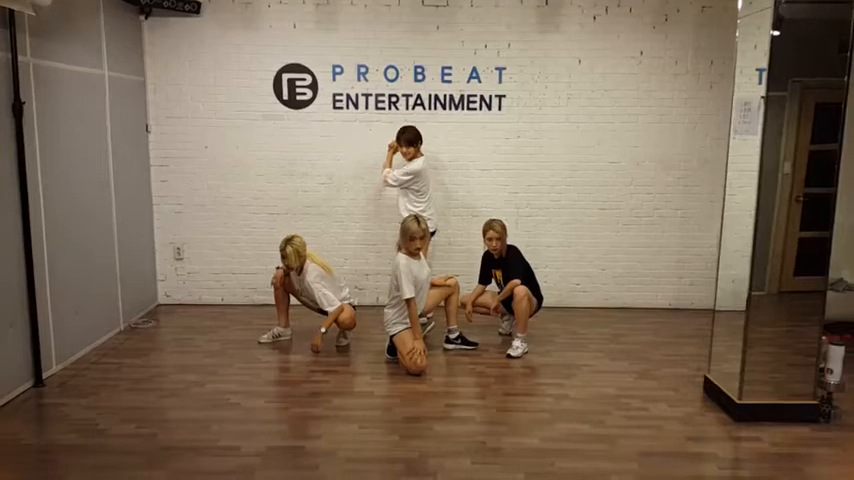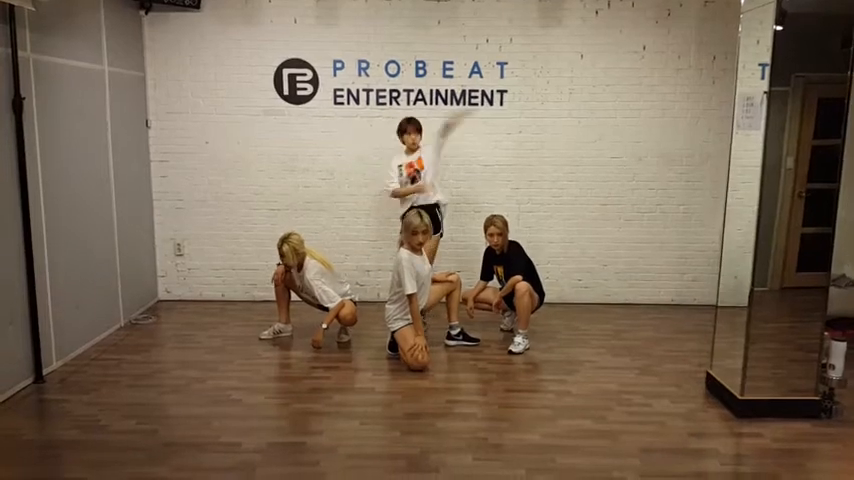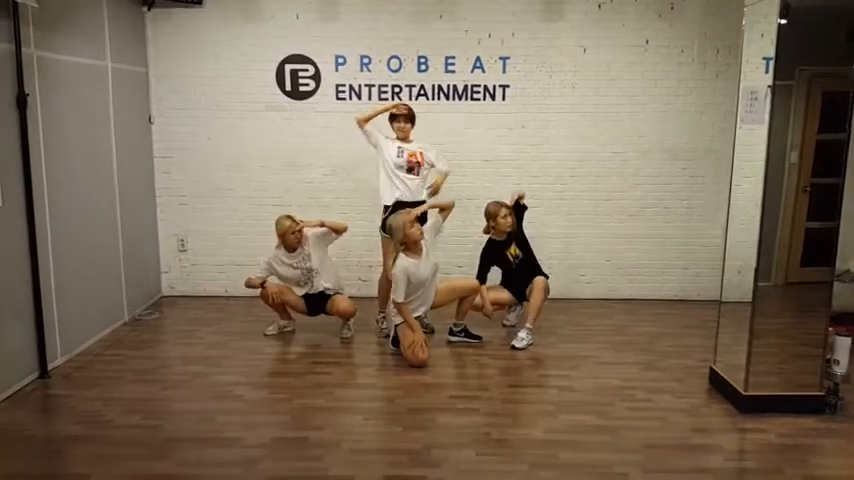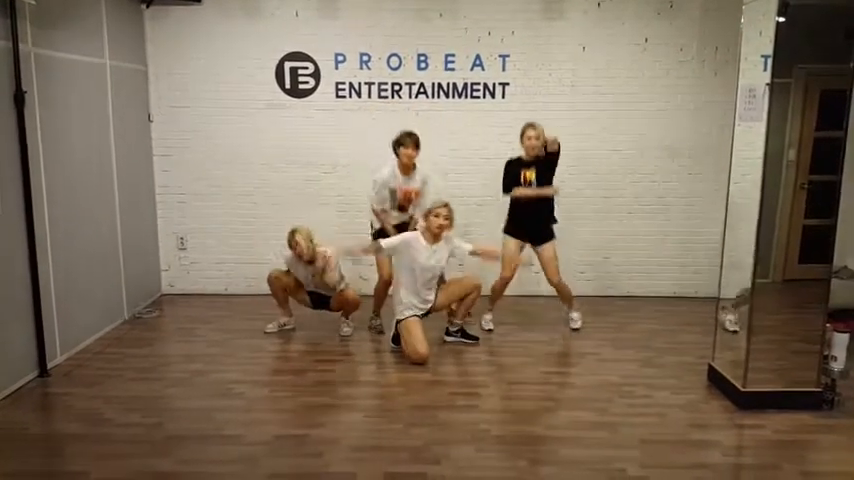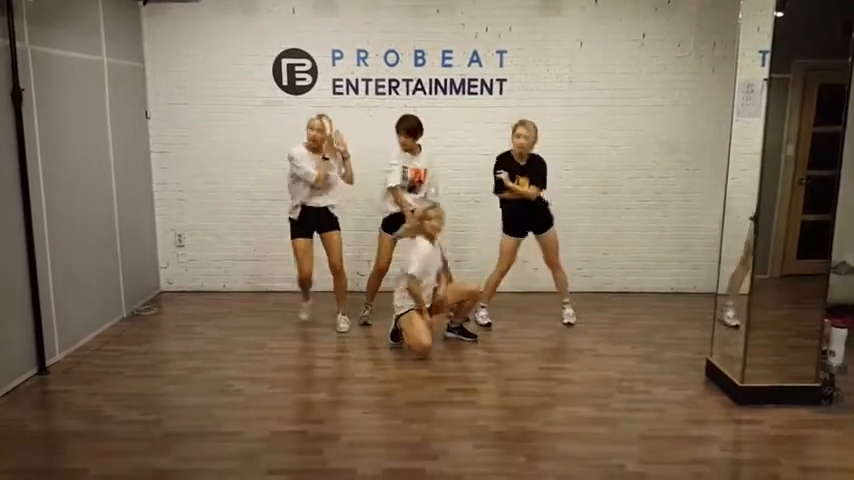
dt=1s
person 1, frame 1
left shoulder: (414, 168)
right shoulder: (417, 162)
left elbow: (387, 178)
left wrist: (389, 155)
right wrist: (394, 151)
left ankle: (424, 317)
person 1, frame 2
left shoulder: (431, 151)
right shoulder: (397, 162)
left elbow: (447, 130)
right elbow: (393, 191)
left wrist: (456, 118)
right wrist: (413, 189)
left hip: (431, 209)
right hip: (409, 212)
person 1, frame 3
left shoulder: (423, 148)
right shoulder: (384, 144)
left elbow: (442, 167)
right elbow: (360, 121)
left wrist: (439, 180)
right wrist: (387, 107)
left hip: (418, 208)
right hip: (394, 208)
right knee: (390, 270)
left ankle: (419, 314)
right ankle: (381, 316)
person 1, frame 4
left shoulder: (422, 177)
right shoulder: (386, 176)
left elbow: (417, 210)
right elbow: (377, 208)
right wrist: (393, 234)
left hip: (407, 227)
right hip: (385, 229)
right knee: (386, 277)
right ankle: (375, 316)
person 1, frame 5
left shoulder: (427, 160)
right shoulder: (395, 156)
left elbow: (431, 193)
right elbow: (394, 188)
right wrist: (411, 213)
right hip: (394, 214)
right knee: (381, 266)
right ankle: (367, 307)
person 2, frame 1
left shoulder: (512, 253)
right shoulder: (487, 256)
left elbow: (516, 282)
right elbow: (482, 284)
left wrist: (497, 299)
right wrist: (470, 303)
left hip: (530, 300)
right hip: (507, 299)
left knee: (520, 291)
right knee: (465, 301)
left ankle: (521, 341)
right ankle: (507, 316)
person 2, frame 2
left shoulder: (514, 249)
right shoulder: (489, 252)
left elbow: (517, 278)
right elbow: (484, 280)
left wrist: (499, 296)
right wrist: (471, 298)
left hip: (531, 297)
right hip: (508, 295)
left knee: (521, 287)
right knee: (466, 296)
left ankle: (522, 337)
right ankle: (509, 313)
person 2, frame 3
left shoulder: (515, 226)
right shoulder: (489, 249)
left elbow: (520, 196)
right elbow: (481, 279)
left wrist: (516, 198)
right wrist: (486, 302)
left hip: (532, 284)
right hip: (511, 288)
left knee: (540, 282)
right knee: (475, 302)
left ankle: (527, 332)
right ankle: (514, 306)
person 2, frame 4
left shoulder: (547, 161)
right shoulder: (513, 165)
left elbow: (554, 145)
right elbow: (513, 192)
right wrist: (543, 192)
left hip: (543, 229)
right hip: (516, 228)
left knee: (554, 280)
right knee: (506, 276)
left ankle: (572, 310)
right ankle: (488, 312)
person 2, frame 5
left shoulder: (538, 163)
right shoulder: (503, 161)
left elbow: (534, 194)
right elbow: (501, 193)
left wrist: (510, 185)
right wrist: (526, 192)
left hip: (540, 218)
right hip: (513, 221)
left knee: (554, 264)
right knee: (502, 268)
left ankle: (566, 306)
right ankle: (481, 308)
person 3, frame 1
left shoulder: (418, 254)
right shoulder: (402, 263)
right elbow: (410, 303)
left wrist: (434, 282)
right wrist: (418, 338)
right hip: (399, 318)
left knee: (452, 284)
right knee: (417, 366)
left ankle: (453, 336)
right ankle: (397, 345)
person 3, frame 2
left shoulder: (419, 250)
right shoulder: (405, 258)
right elbow: (411, 300)
left wrist: (435, 277)
right wrist: (420, 335)
left hip: (419, 303)
right hip: (401, 315)
left knee: (454, 280)
right knee: (419, 363)
left ankle: (454, 333)
right ankle: (399, 341)
person 3, frame 3
left shoulder: (427, 235)
right shoulder: (402, 266)
left elbow: (450, 205)
right elbow: (399, 304)
left wrist: (427, 205)
right wrist: (417, 331)
left hip: (429, 295)
right hip: (407, 311)
left knee: (473, 286)
right knee: (419, 359)
left ankle: (457, 330)
right ankle: (400, 335)
person 3, frame 4
left shoulder: (448, 241)
right shoulder: (409, 239)
left elbow: (475, 251)
right elbow: (378, 247)
left wrist: (503, 256)
right wrist: (361, 250)
left hip: (431, 298)
right hip: (408, 305)
left knee: (474, 284)
right knee: (419, 356)
left ankle: (455, 329)
right ankle: (401, 330)
person 3, frame 5
left shoulder: (434, 242)
right shoulder: (421, 247)
right elbow: (411, 284)
left wrist: (442, 286)
right wrist: (423, 311)
left hip: (428, 298)
right hip: (408, 304)
left knee: (472, 290)
right knee: (423, 347)
left ankle: (454, 327)
right ankle: (401, 325)
person 4, frame 1
left shoulder: (311, 278)
right shoulder: (297, 263)
left elbow: (337, 307)
right elbow: (286, 267)
left wrist: (320, 333)
right wrist: (280, 270)
left hip: (340, 303)
right hip: (318, 299)
left knee: (346, 321)
right knee: (280, 281)
left ankle: (343, 332)
right ankle: (283, 328)
person 4, frame 2
left shoulder: (311, 274)
right shoulder: (300, 258)
left elbow: (337, 303)
right elbow: (287, 265)
left wrist: (321, 329)
right wrist: (281, 266)
left hip: (341, 299)
right hip: (318, 296)
left knee: (347, 317)
right knee: (280, 278)
left ankle: (344, 328)
right ankle: (284, 325)
person 4, frame 3
left shoulder: (313, 238)
right shoulder: (275, 259)
left elbow: (343, 228)
right elbow: (249, 282)
left wrist: (319, 223)
right wrist: (265, 284)
left hip: (328, 295)
right hip: (304, 300)
left knee: (347, 309)
right knee: (267, 293)
left ankle: (347, 321)
right ankle: (285, 321)
person 4, frame 4
left shoulder: (328, 255)
right shoulder: (292, 260)
left elbow: (332, 286)
left wrist: (322, 268)
right wrist: (289, 274)
left hip: (332, 296)
right hip: (310, 296)
left knee: (352, 297)
right knee: (274, 276)
left ankle: (345, 319)
right ankle: (287, 318)
person 4, frame 5
left shoulder: (332, 153)
right shoulder: (296, 154)
left elbow: (349, 180)
right elbow: (318, 182)
left wrist: (344, 154)
right wrist: (326, 155)
left hip: (326, 212)
right hip: (302, 213)
left knee: (337, 266)
right knee: (305, 273)
left ankle: (341, 314)
right ankle: (306, 299)
